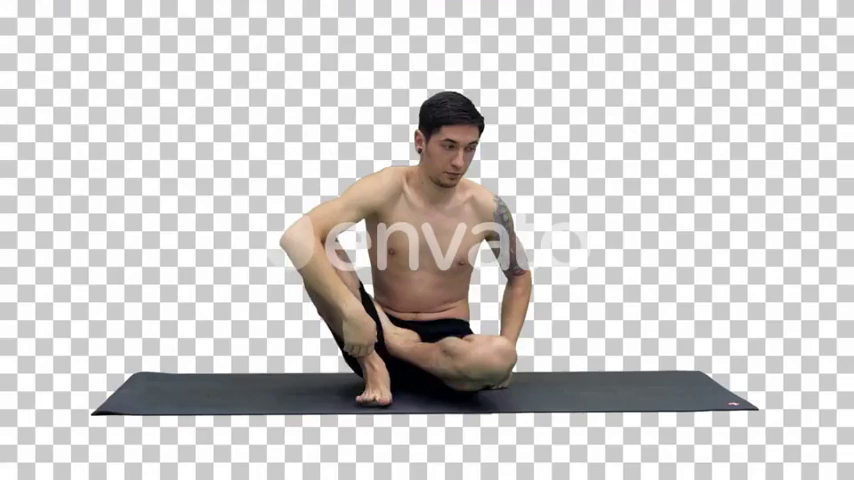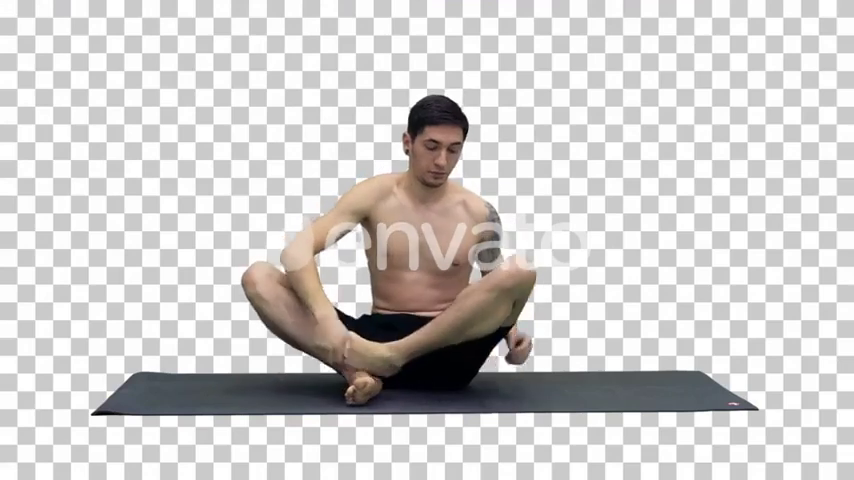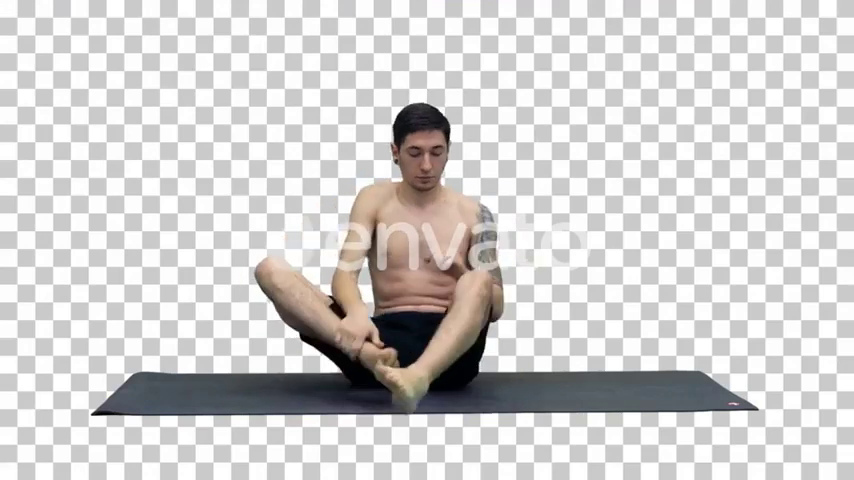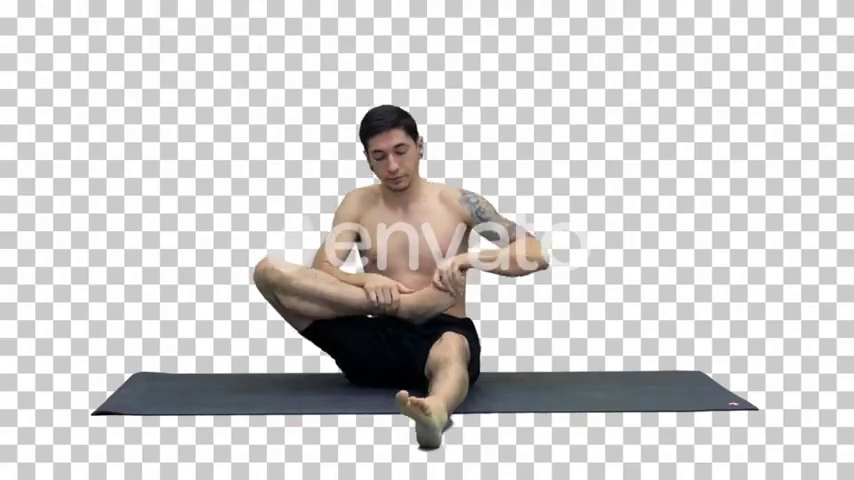
dt=0.4s
person 1, frame 1
left shoulder: (486, 207)
right shoulder: (385, 188)
left elbow: (520, 277)
right elbow: (296, 236)
left wrist: (506, 349)
right wrist: (353, 313)
left hip: (446, 342)
right hip: (380, 334)
left knee: (496, 357)
right knee: (308, 246)
left ankle: (398, 346)
right ankle: (374, 364)
person 1, frame 2
left shoulder: (479, 213)
right shoulder: (373, 194)
left elbow: (492, 294)
right elbow: (295, 252)
left wrist: (511, 331)
right wrist: (323, 313)
left hip: (447, 354)
right hip: (378, 337)
left knee: (520, 271)
right knee: (257, 277)
left ankle: (389, 356)
right ankle: (353, 368)
person 1, frame 3
left shoulder: (473, 212)
right shoulder: (374, 199)
left elbow: (494, 305)
right elbow: (344, 273)
left wrist: (466, 278)
right wrist: (356, 314)
left hip: (444, 338)
right hip: (382, 338)
left knee: (473, 286)
right knee: (269, 271)
left ankle: (419, 377)
right ankle: (369, 356)
person 1, frame 4
left shoulder: (457, 201)
right shoulder: (357, 204)
left elbow: (536, 255)
right elbow: (319, 273)
left wrist: (471, 259)
right wrist: (367, 279)
left hip: (446, 335)
right hip: (381, 342)
left knee: (450, 351)
right knee: (268, 270)
right ankle: (414, 303)
